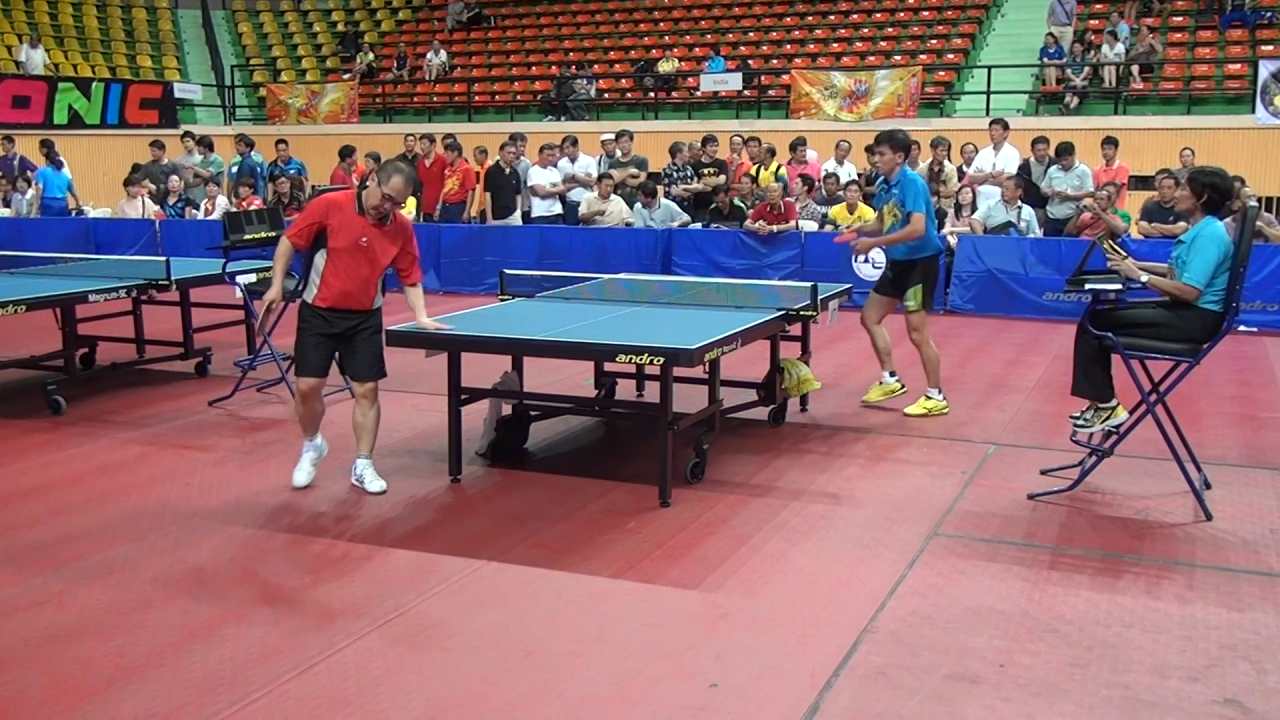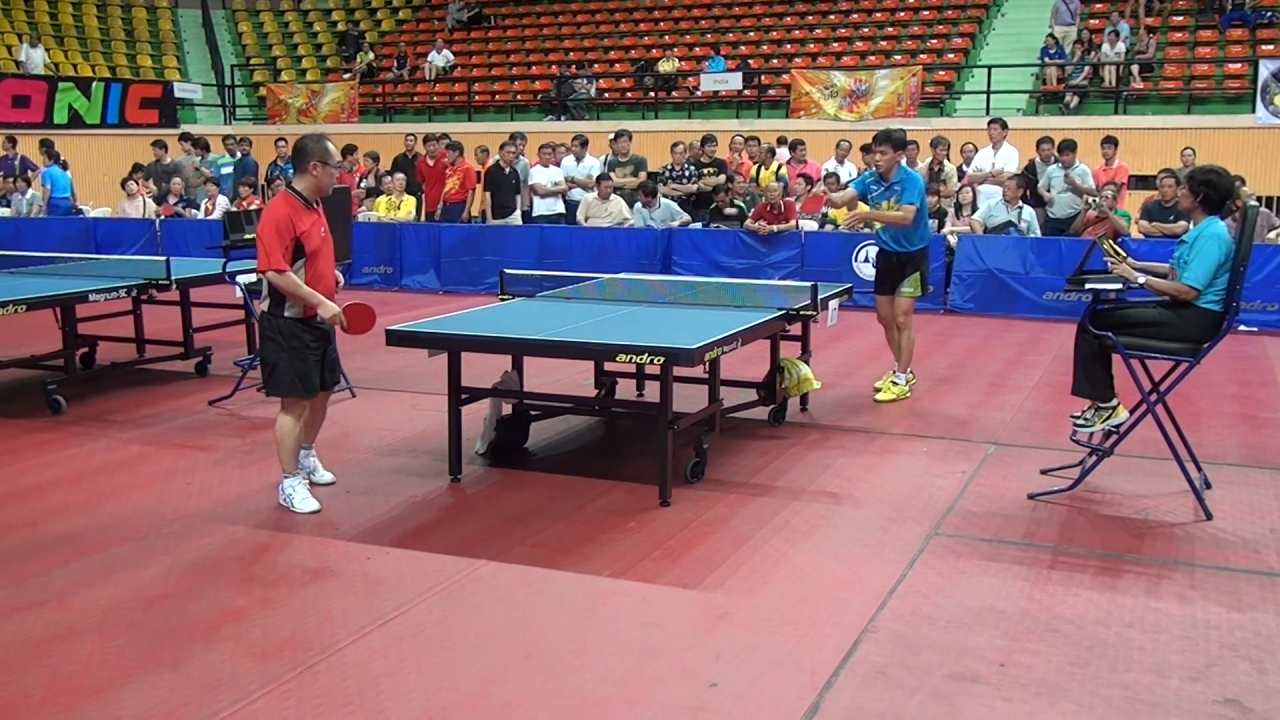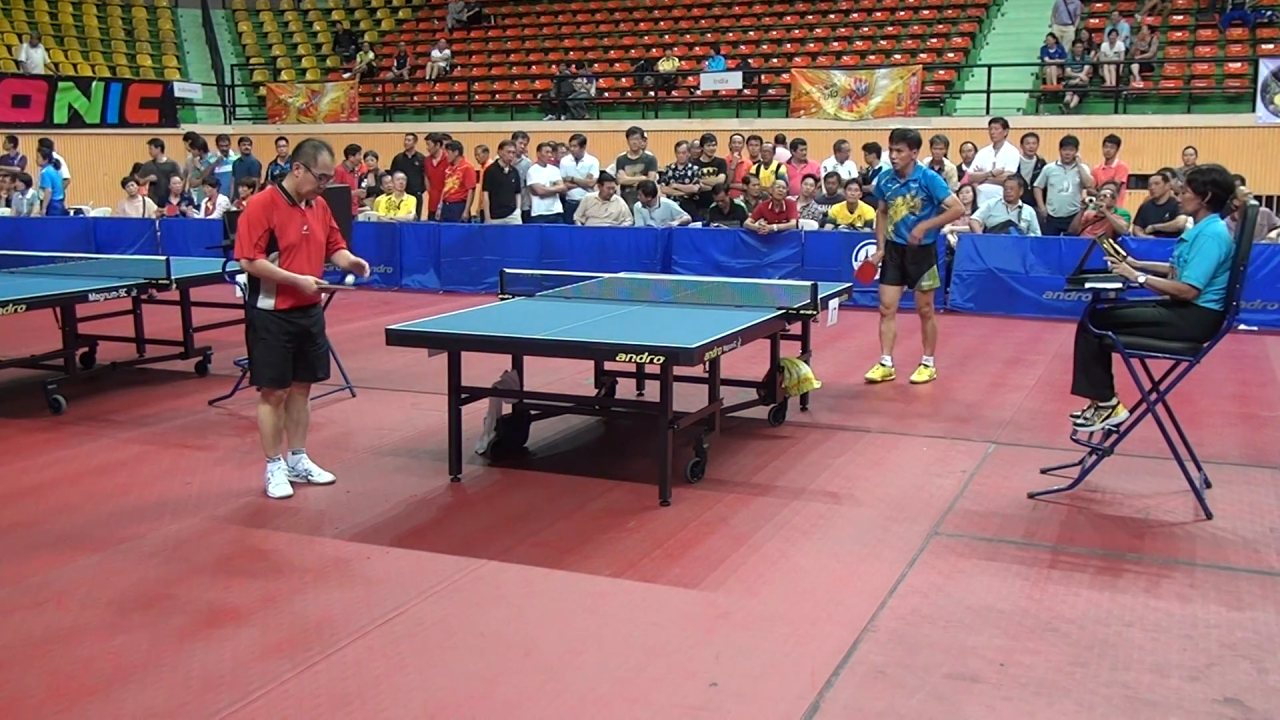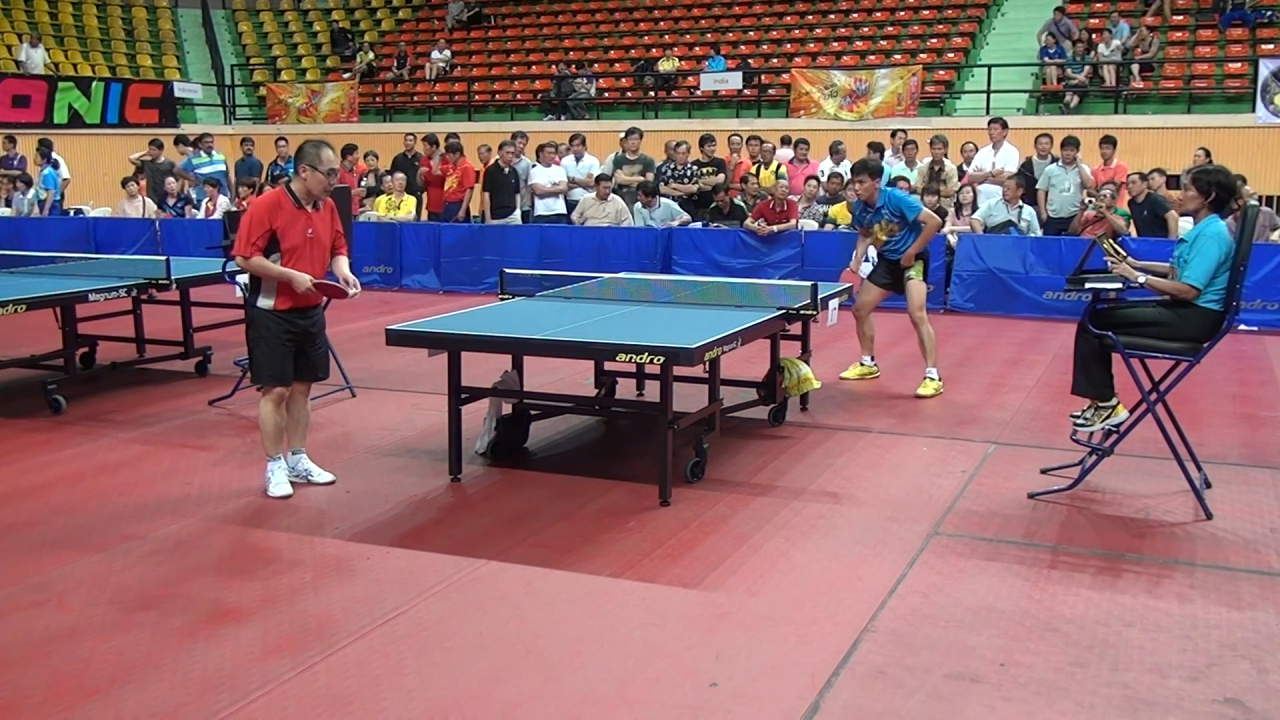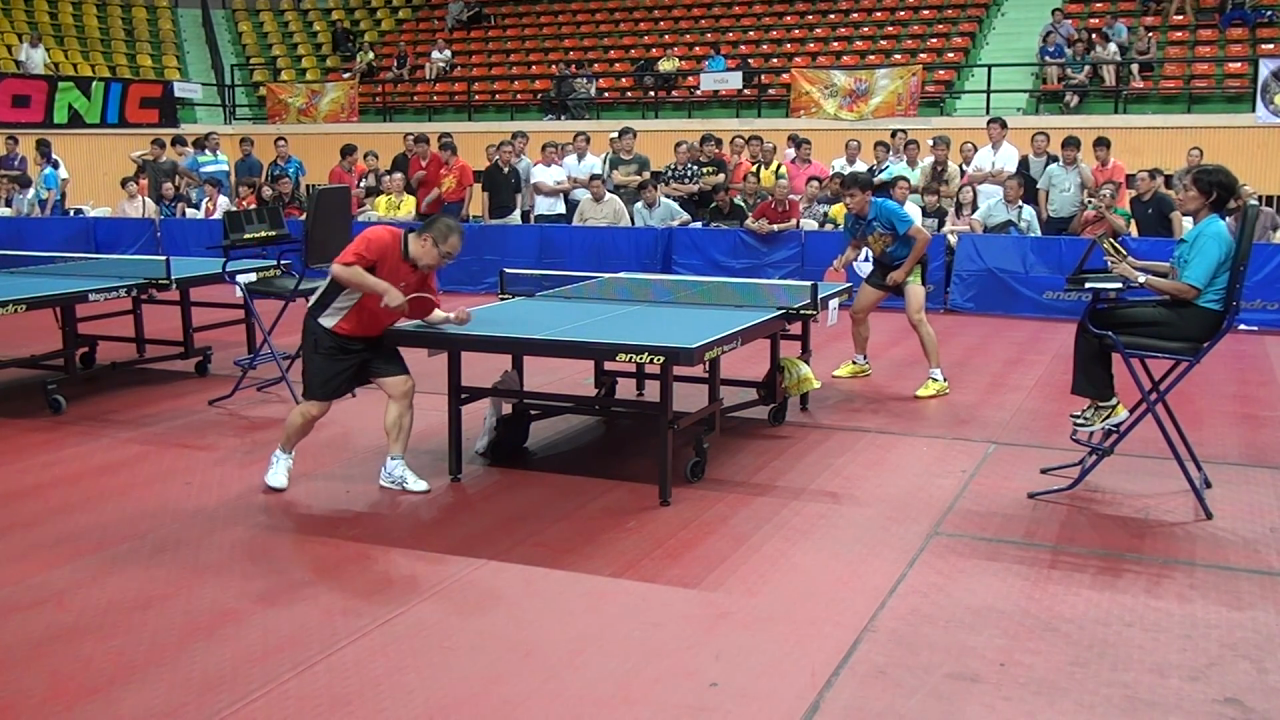
dt=1s
person 1, frame 1
left shoulder: (401, 228)
right shoulder: (329, 205)
left elbow: (411, 277)
right elbow: (290, 240)
left wrist: (422, 315)
right wrist: (277, 284)
left hip: (365, 317)
right hip: (319, 312)
left knee: (367, 390)
right knee: (308, 385)
left ankle: (363, 466)
right ankle: (312, 444)
person 1, frame 2
left shoulder: (315, 205)
right shoulder: (280, 211)
right elbow: (275, 272)
left wrist: (332, 274)
right wrist: (320, 303)
left hip: (319, 320)
right hip: (289, 323)
left knee: (320, 395)
right knee: (295, 403)
left ankle: (305, 458)
right ankle: (291, 483)
person 1, frame 3
left shoulder: (319, 206)
right shoulder: (262, 205)
left elbow: (334, 247)
right elbow: (248, 260)
left wrist: (352, 261)
right wrist: (297, 279)
left hip: (309, 313)
right hip: (272, 315)
left knee: (301, 388)
right knee: (274, 392)
left ankle: (297, 460)
right ankle: (274, 468)
person 1, frame 4
left shoulder: (327, 207)
right shoulder: (267, 205)
left elbow: (338, 248)
right elbow: (244, 257)
left wrist: (343, 271)
right wrist: (291, 276)
left hip: (310, 313)
right hip: (272, 314)
left knee: (301, 389)
right knee: (276, 391)
left ankle: (297, 460)
right ankle: (275, 467)
person 1, frame 5
left shoulder: (425, 266)
right shoulder: (380, 239)
left elbow: (426, 309)
right elbow: (340, 269)
left wrist: (449, 317)
right wrist: (386, 289)
left hip: (371, 336)
right hip: (328, 333)
left knee: (403, 388)
right knee: (315, 407)
left ankle: (393, 468)
right ankle: (282, 457)
person 2, frame 1
left shoulder: (1209, 235)
right shoulder: (1201, 230)
left elbow: (1189, 291)
left wrist: (1139, 275)
right wrist: (1137, 264)
left hip: (1194, 319)
right hip: (1181, 311)
left knee: (1094, 322)
right knee: (1097, 317)
left ankle: (1106, 404)
right ankle: (1104, 402)
person 2, frame 2
left shoulder: (1212, 236)
right shoulder: (1203, 230)
left elbow: (1188, 291)
left wrist: (1138, 278)
right wrist: (1138, 265)
left hip: (1194, 319)
right hip: (1182, 311)
left knee: (1094, 322)
right knee: (1098, 317)
left ankle: (1107, 404)
right ankle: (1104, 402)
person 2, frame 3
left shoulder: (1211, 234)
right shoulder: (1202, 229)
left elbow: (1188, 290)
left wrist: (1138, 277)
right wrist: (1137, 264)
left hip: (1194, 318)
right hip: (1182, 311)
left knee: (1094, 322)
right knee: (1098, 316)
left ankle: (1106, 404)
right ankle: (1104, 401)
person 2, frame 4
left shoulder: (1211, 234)
right shoulder: (1203, 230)
left elbow: (1188, 290)
left wrist: (1138, 277)
right wrist: (1137, 264)
left hip: (1193, 318)
right hip: (1182, 311)
left knee: (1094, 322)
right knee: (1098, 316)
left ankle: (1106, 403)
right ankle: (1104, 401)
person 2, frame 5
left shoulder: (1212, 234)
right shoulder: (1203, 229)
left elbow: (1189, 290)
left wrist: (1138, 277)
right wrist: (1138, 264)
left hip: (1194, 318)
right hip: (1183, 311)
left knee: (1094, 321)
right knee: (1097, 315)
left ankle: (1105, 403)
right ankle: (1103, 401)
person 3, frame 1
left shoulder: (913, 183)
right shoulder: (883, 185)
left elbow: (917, 229)
left wrist: (874, 242)
right wrist: (860, 229)
left hip: (920, 263)
right hip: (896, 264)
left knee: (918, 334)
right knee: (870, 318)
left ankle: (936, 398)
right ankle: (889, 380)
person 3, frame 2
left shoulder: (912, 180)
right shoulder: (869, 179)
left elbow: (906, 219)
right elbow: (844, 198)
left wrist: (868, 215)
right wrist: (828, 197)
left hip: (912, 256)
right hip: (886, 254)
left knee: (902, 320)
right knee: (885, 317)
left ankle: (901, 382)
right ankle: (903, 369)
person 3, frame 3
left shoulder: (928, 178)
right shoulder: (884, 179)
left elbow: (957, 209)
left wrist: (925, 226)
right wrist: (879, 246)
left hip: (921, 251)
right hip: (894, 249)
left knee: (925, 311)
right knee: (886, 309)
left ankle: (928, 364)
right ankle: (886, 364)
person 3, frame 4
left shoulder: (897, 199)
right shoulder: (859, 207)
left elbow: (935, 222)
left wrist: (912, 251)
right wrist: (857, 259)
left hip: (913, 259)
right hip: (887, 261)
left knee: (917, 314)
right knee: (860, 309)
left ankle: (933, 376)
right ankle: (868, 363)
person 3, frame 5
left shoulder: (889, 209)
right shoulder: (851, 219)
left elbow: (924, 237)
right elbow: (855, 246)
left wrist: (903, 270)
right wrist: (843, 261)
left hip: (910, 263)
right hip: (883, 266)
left knee: (916, 317)
right knee: (857, 312)
left ankle: (937, 378)
right ankle: (860, 363)
